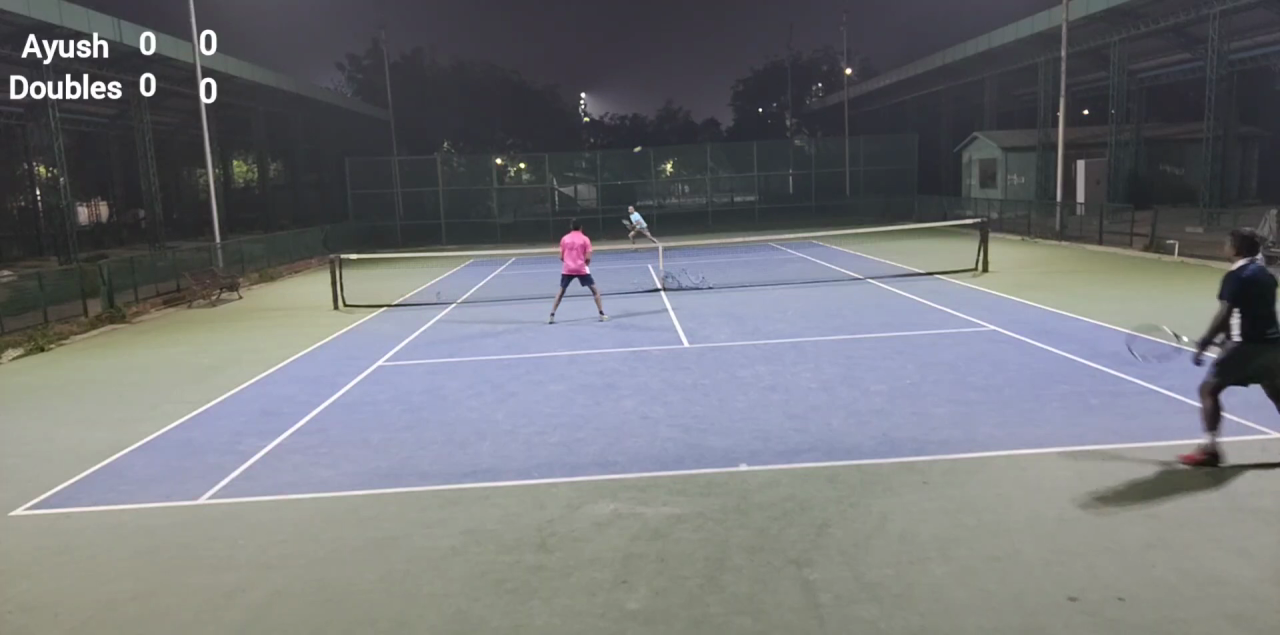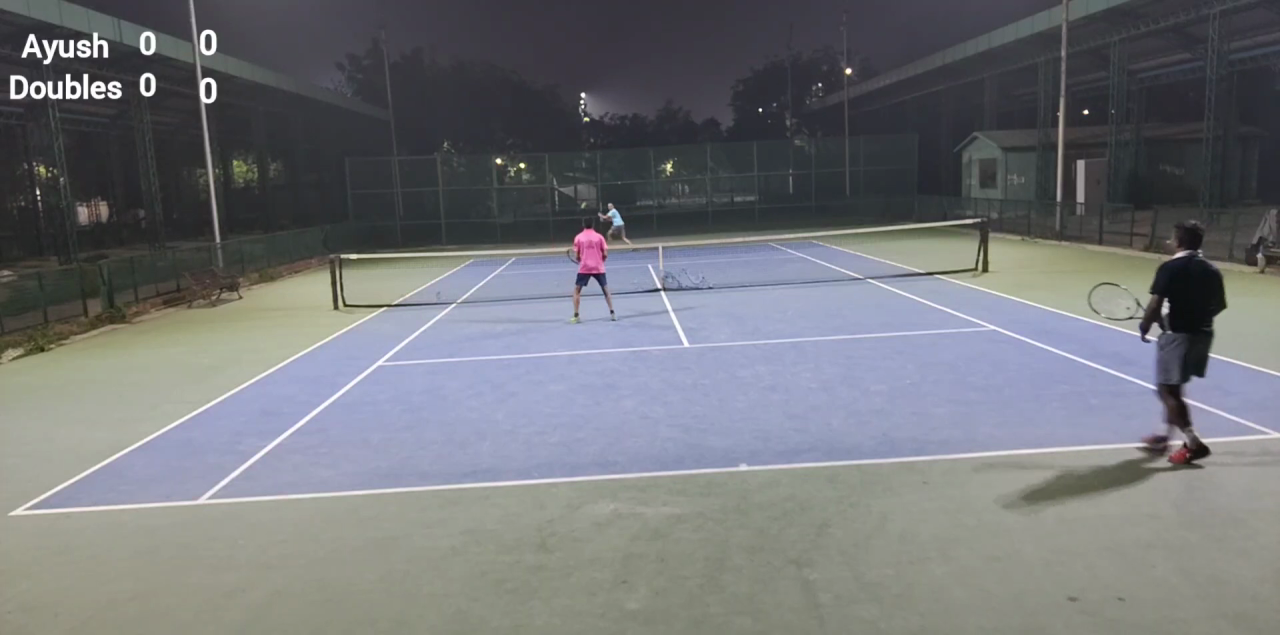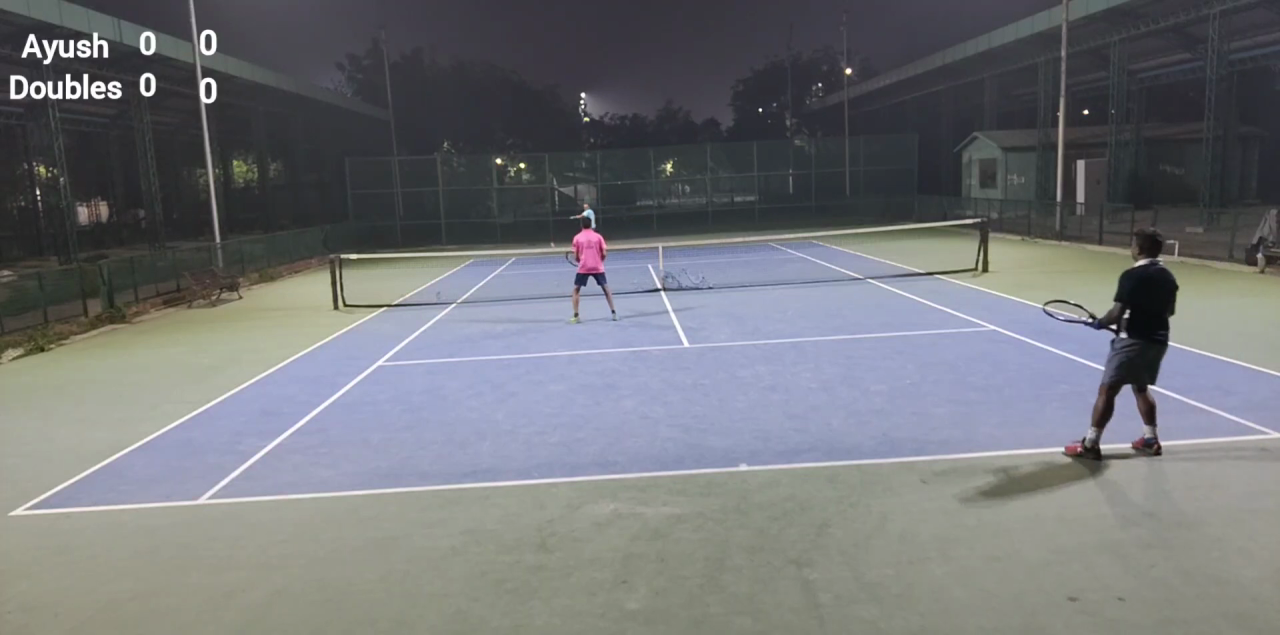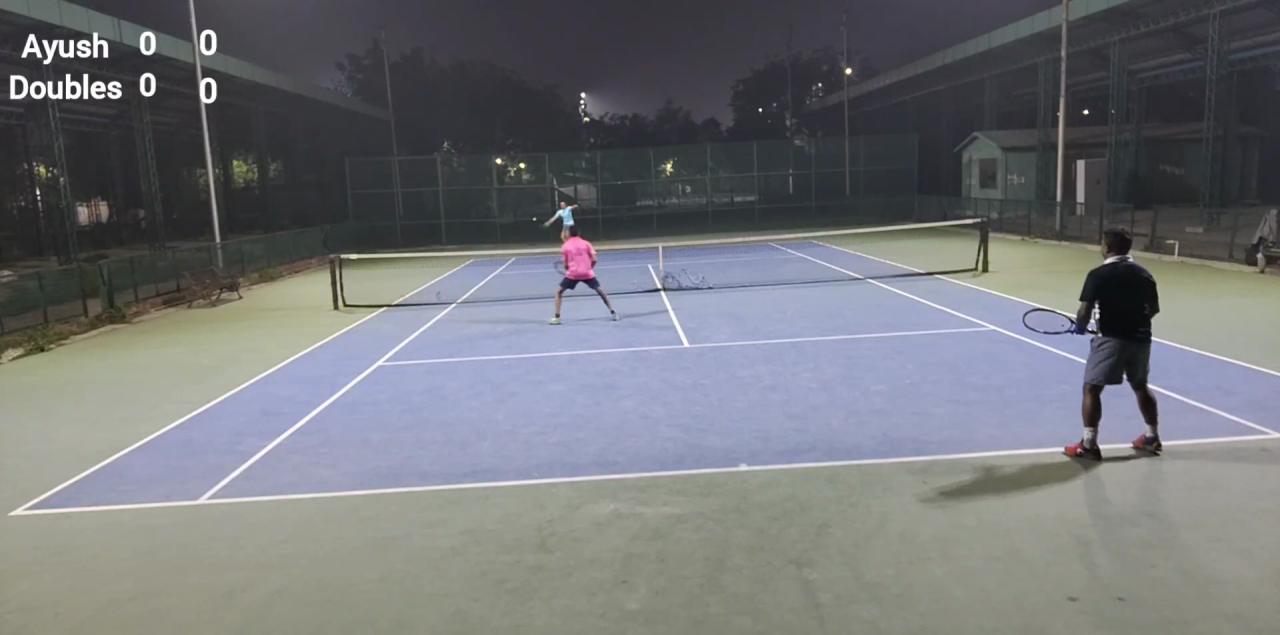
dt=0.4s
person 1, frame 1
left shoulder: (1236, 277)
left elbow: (1223, 314)
left wrist: (1202, 345)
left hip: (1245, 345)
left knee: (1208, 390)
left ankle: (1209, 449)
person 1, frame 2
left shoulder: (1170, 269)
right shoulder: (1211, 270)
left elbow: (1154, 306)
right elbow: (1220, 305)
left wrist: (1144, 327)
left hip: (1178, 335)
right hip: (1203, 335)
left knee: (1168, 391)
right knee: (1173, 385)
left ankle: (1193, 444)
right ankle: (1164, 437)
person 1, frame 3
left shoulder: (1133, 276)
right shoulder: (1168, 278)
left elbow: (1117, 313)
left wrist: (1100, 322)
left hip: (1134, 341)
right hip: (1159, 341)
left knee: (1107, 389)
right knee: (1141, 388)
left ankle: (1090, 444)
right ankle: (1151, 439)
person 1, frame 4
left shoulder: (1099, 275)
right shoulder: (1144, 274)
left elbow: (1084, 312)
right elbow: (1154, 309)
left wrist: (1081, 326)
left hip: (1111, 339)
right hip: (1141, 338)
left knee: (1091, 389)
right knee: (1141, 387)
left ankle: (1089, 445)
right ankle: (1152, 437)
